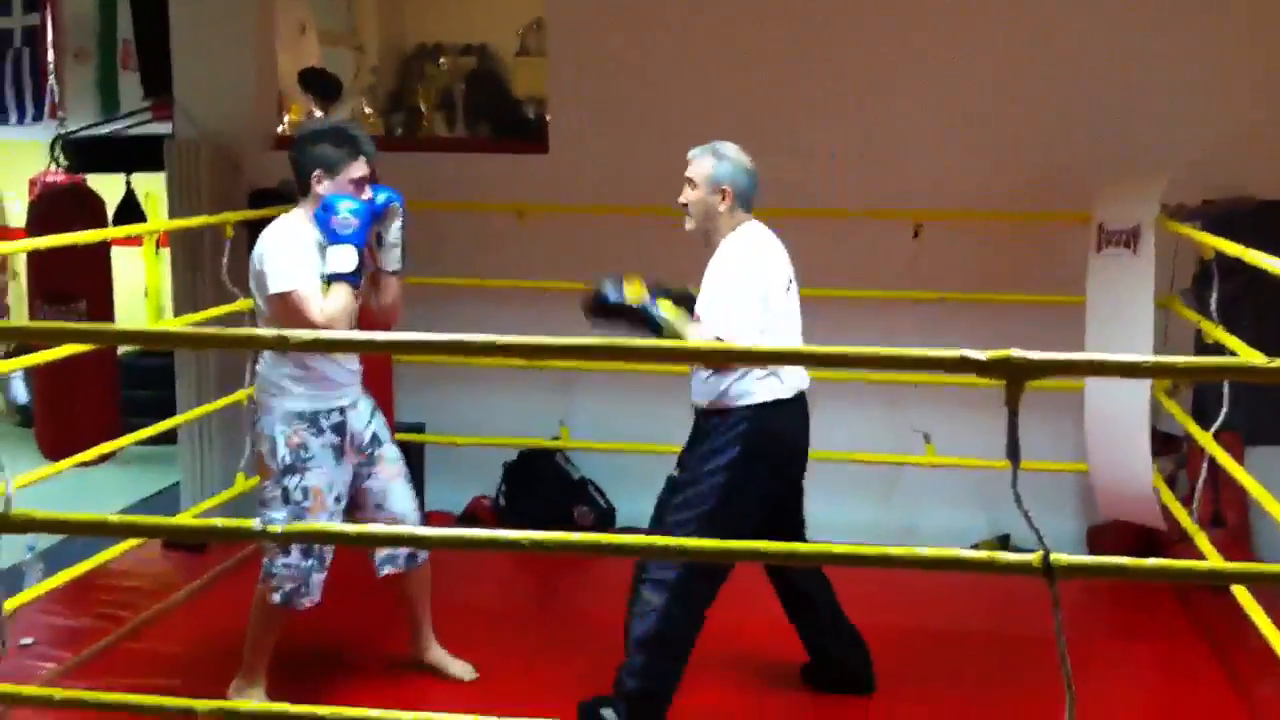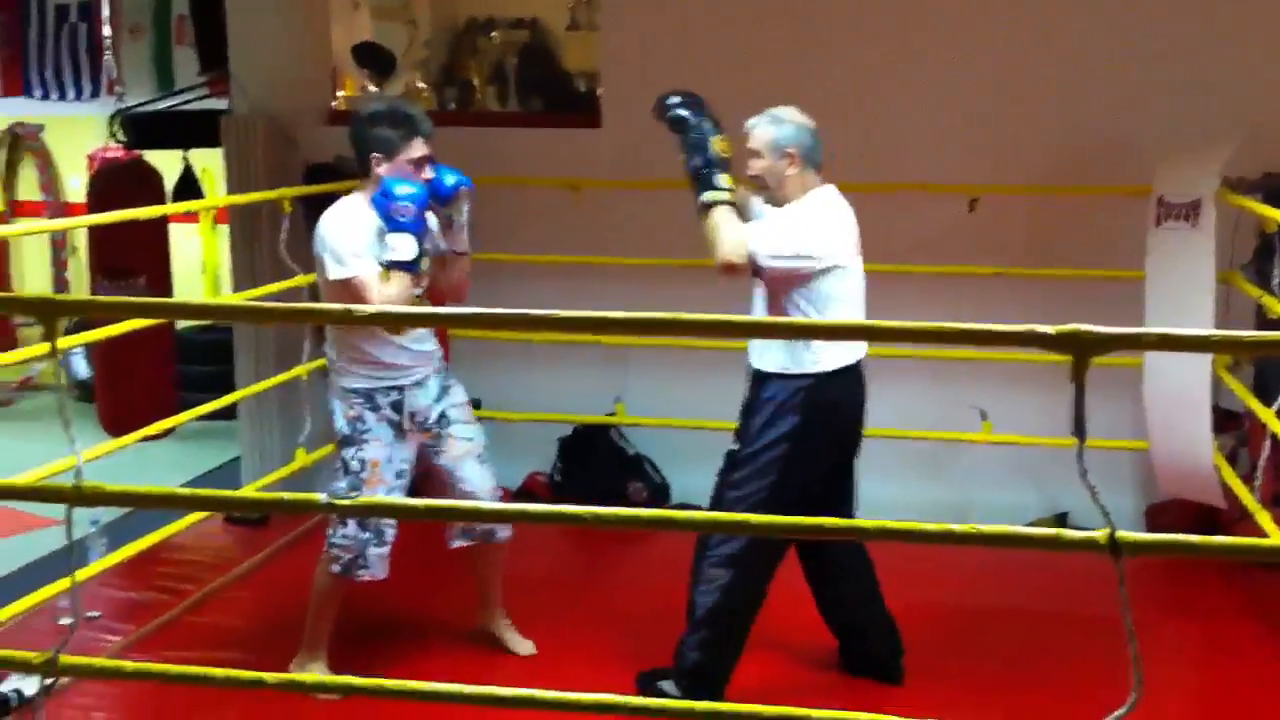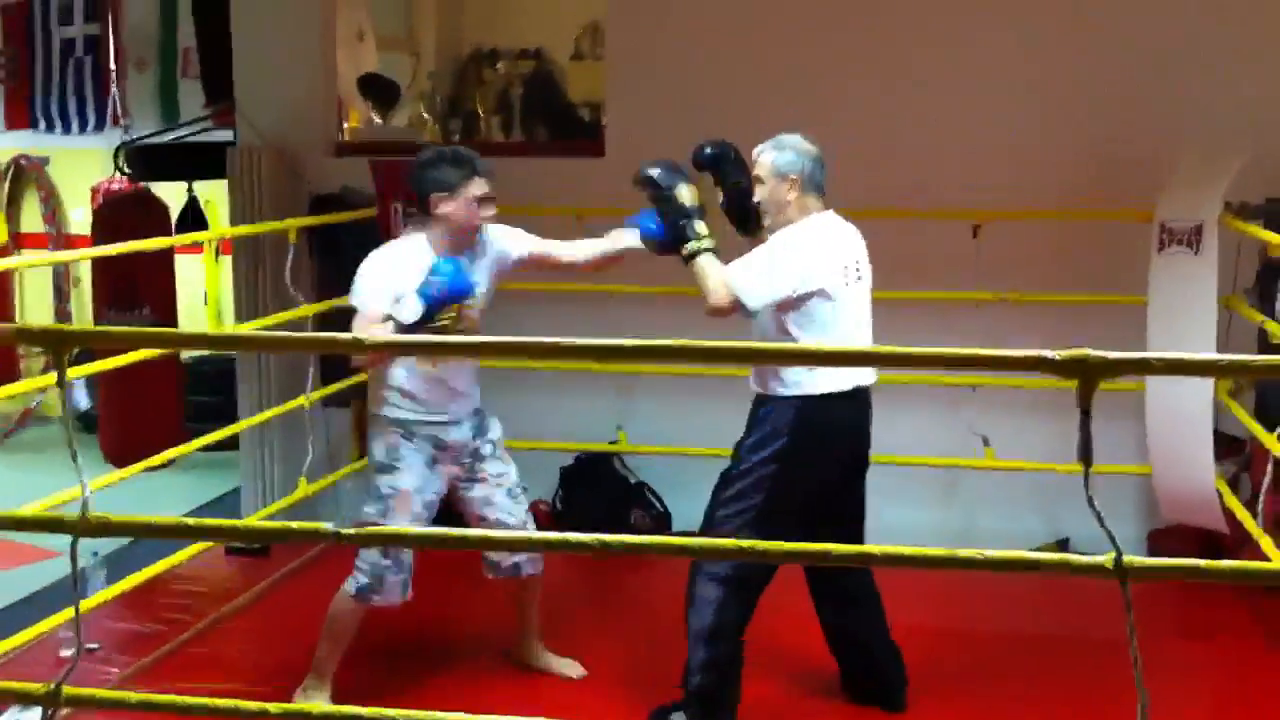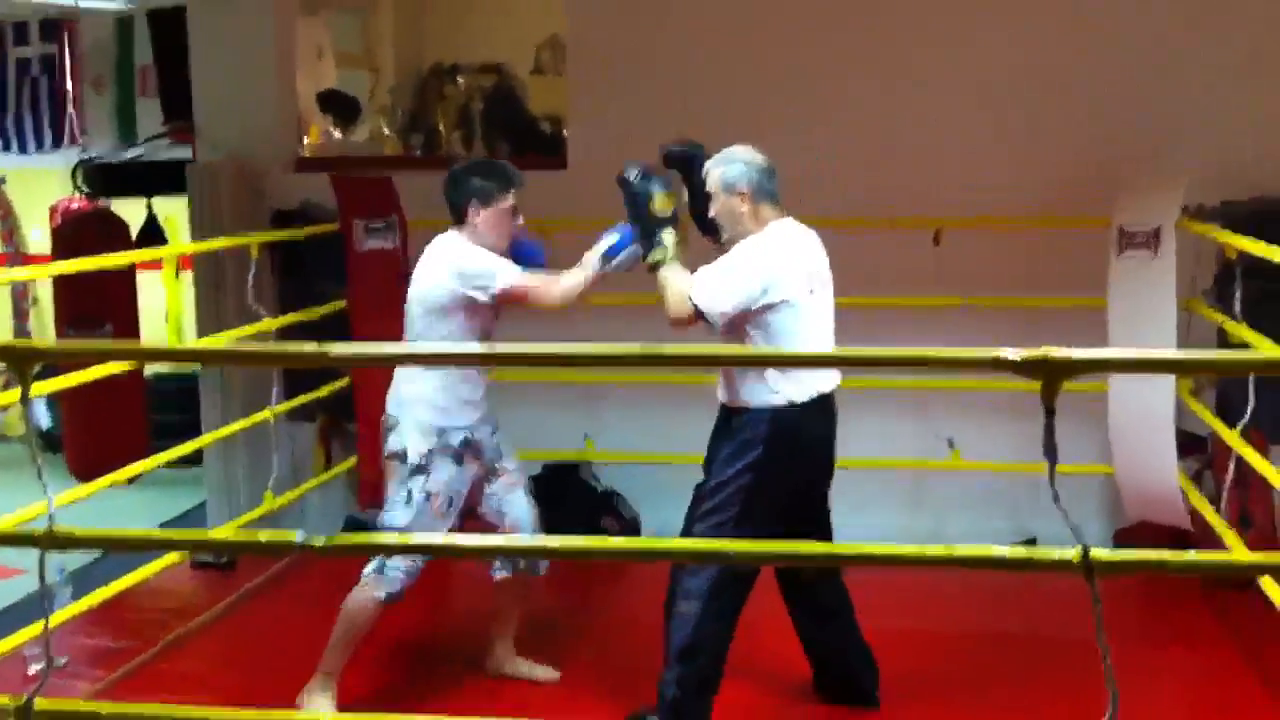
dt=0.3s
person 1, frame 1
left shoulder: (740, 258)
right shoulder: (754, 244)
left elbow: (716, 347)
left wrist: (655, 309)
right wrist: (665, 305)
left hip: (746, 428)
right hip: (778, 418)
left knee: (673, 559)
right knee: (786, 548)
right ankle: (844, 664)
person 1, frame 2
left shoulder: (815, 220)
right shoulder: (813, 210)
left elbow: (731, 252)
right elbow: (749, 215)
left wrist: (708, 171)
right wrist: (716, 174)
left hip: (800, 398)
right hip: (830, 392)
left knee: (735, 534)
right knee: (827, 528)
left ankle: (697, 676)
right ankle: (874, 650)
person 1, frame 3
left shoulder: (803, 245)
right shoulder: (841, 235)
left elbow: (723, 296)
right elbow: (772, 257)
left wrist: (689, 224)
right wrist: (735, 192)
left hip: (801, 420)
right hip: (845, 414)
left knee: (726, 553)
right knee: (837, 554)
person 1, frame 4
left shoulder: (764, 257)
right shoulder: (800, 240)
left elbow: (681, 307)
right elbow: (737, 275)
left wrist: (658, 231)
right wrist: (695, 186)
left hip: (767, 429)
right hip: (810, 421)
left knee: (705, 569)
right knee: (808, 558)
person 2, frame 1
left shoulder: (343, 231)
right shoulder: (282, 242)
left elbow: (386, 311)
right elbow: (329, 326)
left wrist: (389, 241)
right wrist: (345, 252)
left hip: (353, 405)
right hip: (299, 418)
left knee: (403, 522)
right knee: (296, 558)
left ankle: (426, 643)
right ankle: (249, 680)
person 2, frame 2
left shoulder: (415, 208)
right shoulder: (341, 225)
left elbow: (453, 289)
right elbow: (387, 312)
left wrist: (456, 221)
right wrist: (403, 239)
left hip: (430, 381)
right hip: (368, 396)
left knee: (481, 499)
right knee: (358, 534)
left ankle: (494, 617)
right ankle: (311, 655)
person 2, frame 3
left shoulder: (489, 242)
right shoulder: (384, 265)
left elbow: (567, 254)
right elbow: (366, 355)
left wrist: (636, 236)
right wrist: (416, 313)
left hip: (468, 423)
right hip: (407, 432)
left knee: (517, 534)
right knee: (379, 564)
left ankle: (531, 646)
right ankle: (316, 687)
person 2, frame 4
left shoulder: (472, 258)
right shoulder: (459, 261)
left elbow: (479, 325)
right elbow: (553, 294)
right wrist: (604, 252)
left hip: (471, 426)
right hip: (425, 431)
left knee: (520, 531)
right knee: (397, 564)
left ankle: (502, 652)
right ankle: (321, 687)
